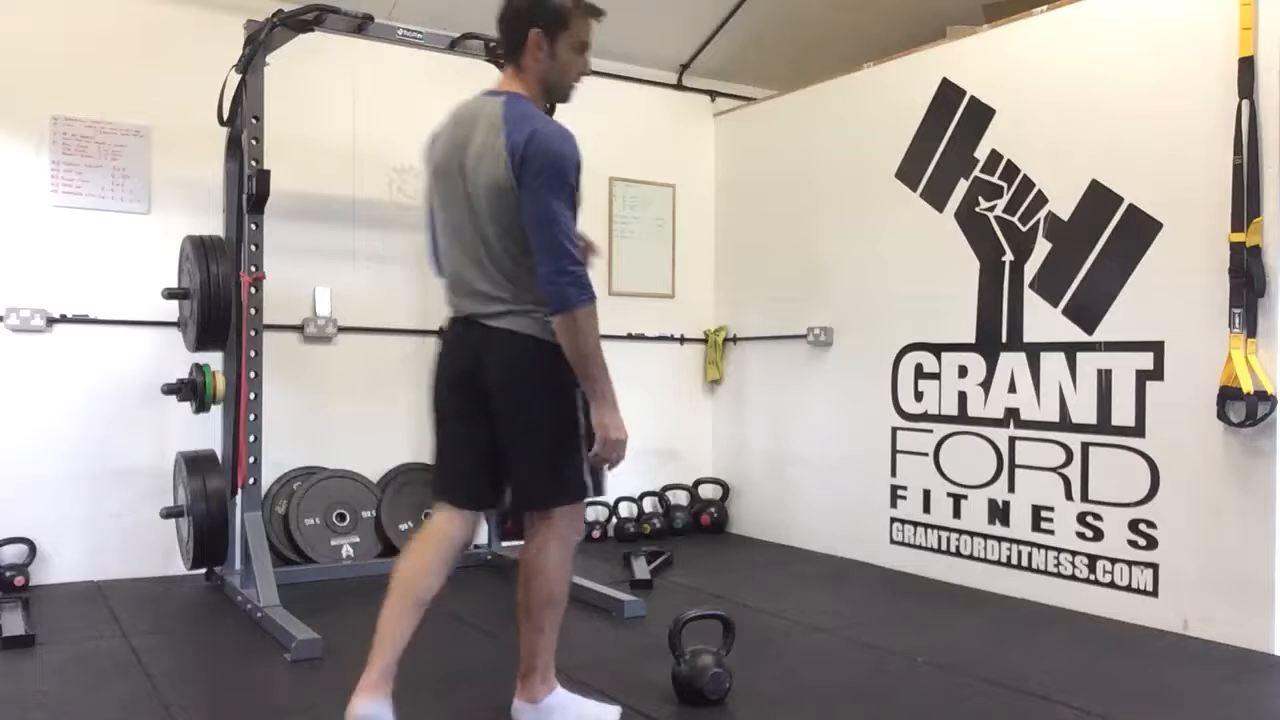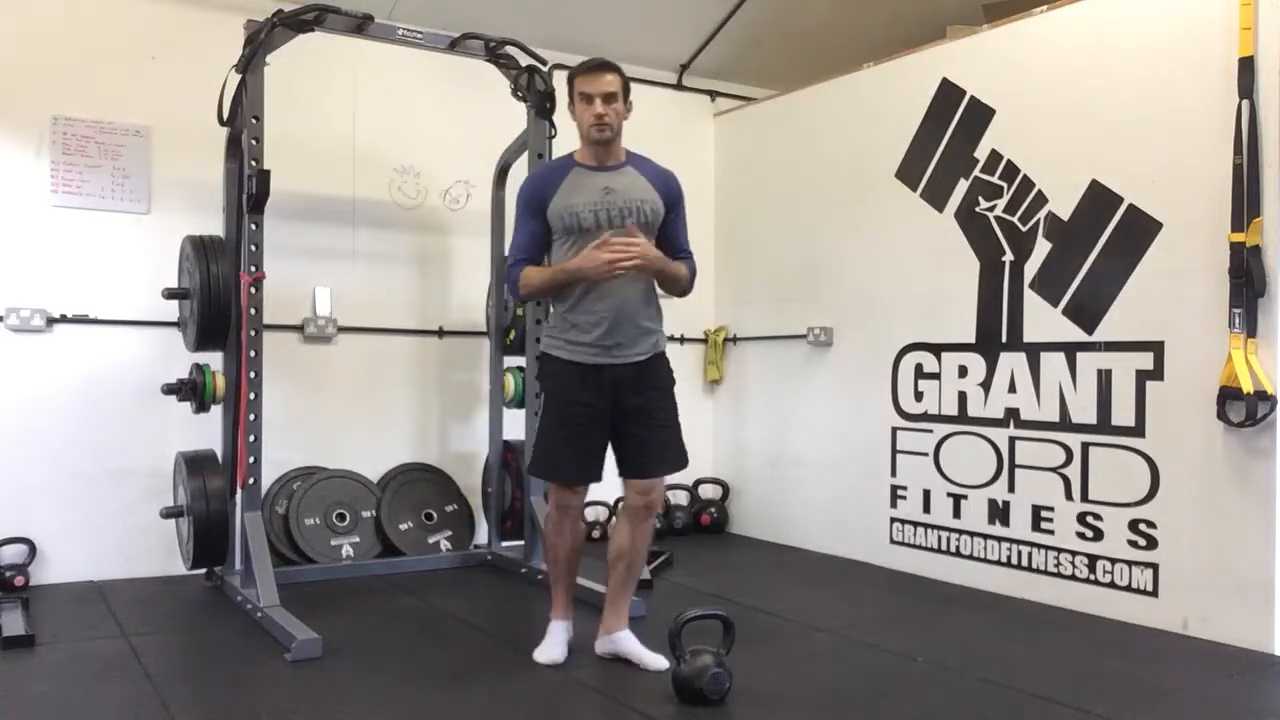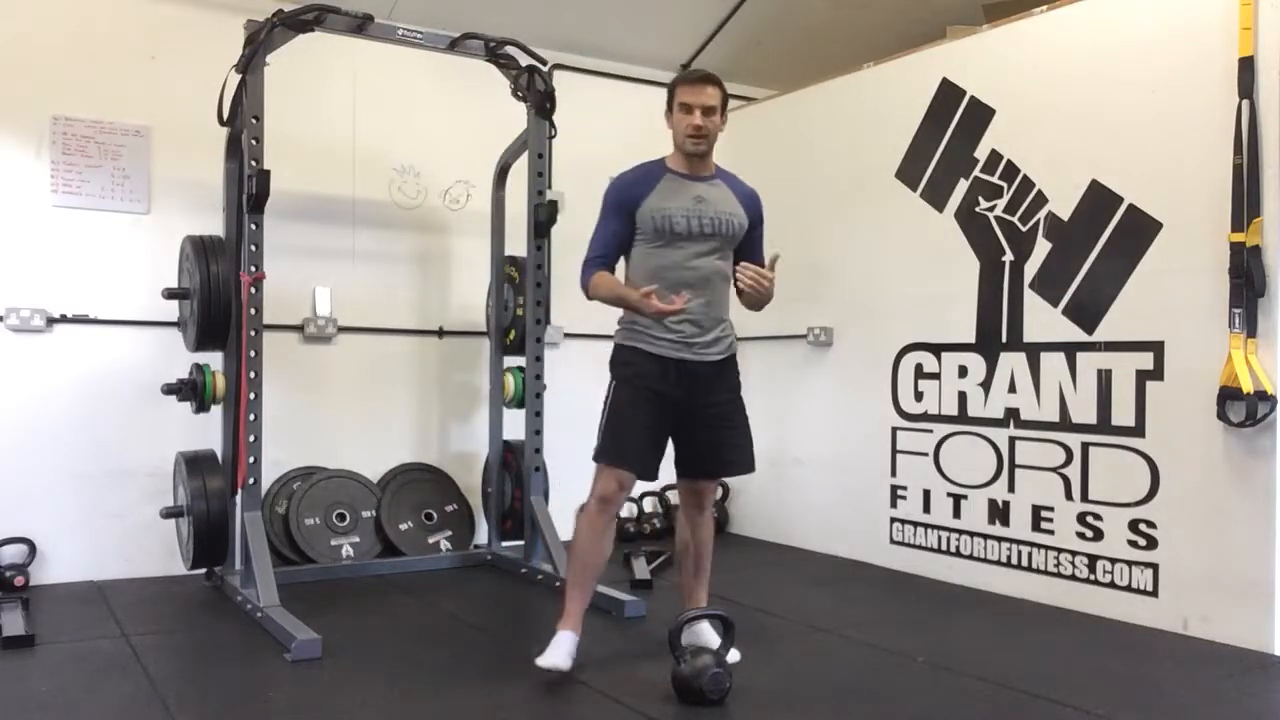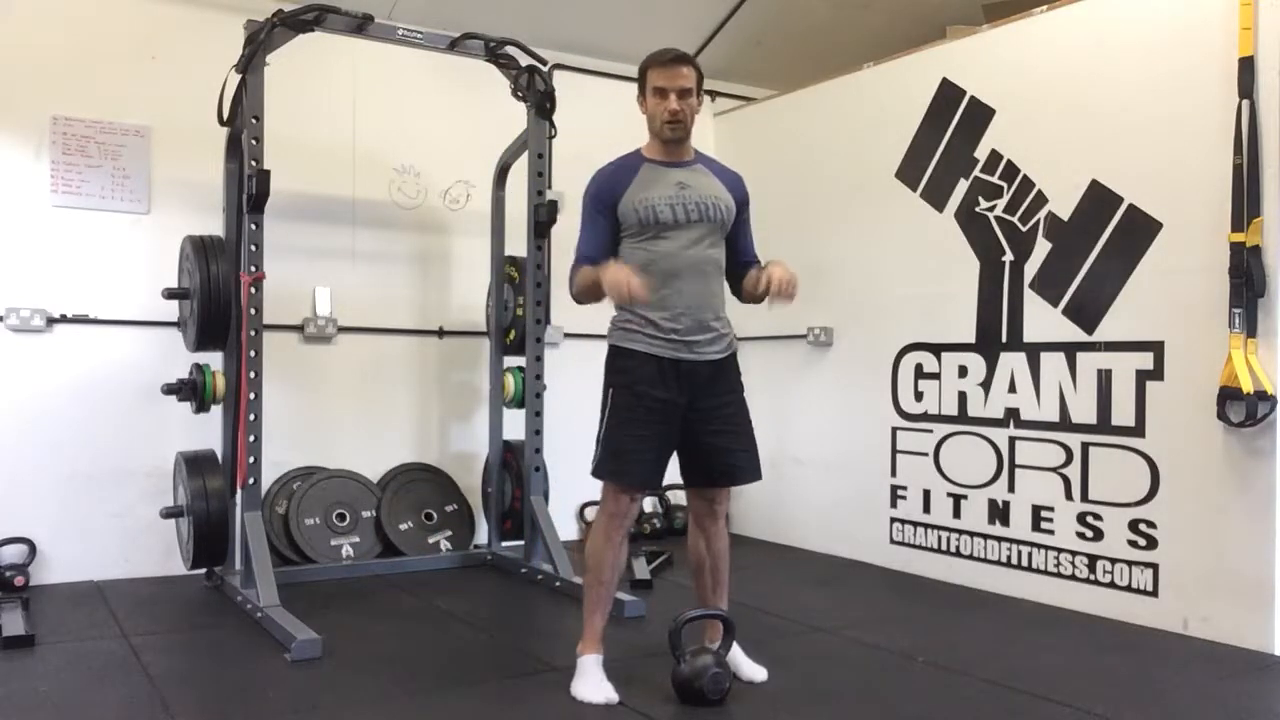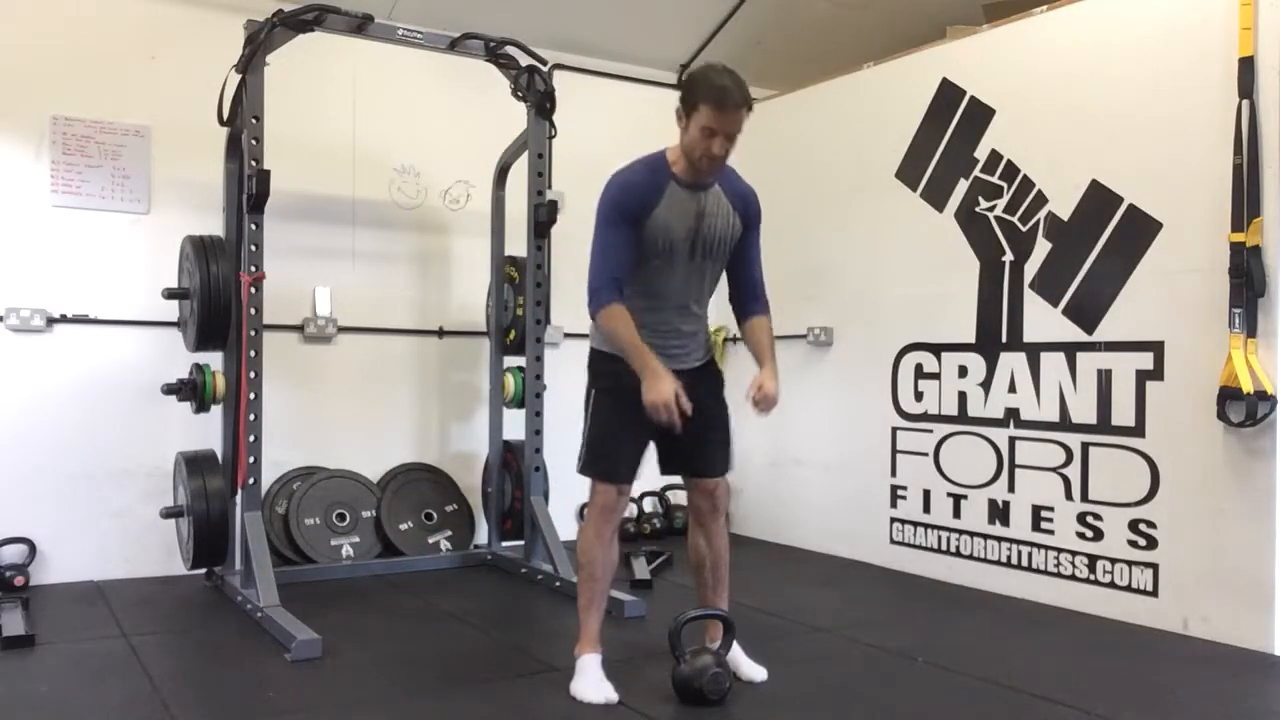
dt=1s
person 1, frame 1
left shoulder: (450, 131)
right shoulder: (544, 139)
right elbow: (563, 285)
right wrist: (602, 402)
left hip: (465, 347)
right hip: (533, 355)
left knee: (453, 517)
right knee: (556, 521)
person 1, frame 2
left shoulder: (661, 184)
right shoulder: (544, 185)
left elbow: (685, 279)
right elbow: (519, 281)
left wrist: (654, 259)
right wrist: (576, 268)
left hip: (644, 362)
right hip: (571, 363)
left knee: (645, 499)
right knee: (566, 500)
left ankle: (614, 627)
right ankle: (561, 618)
person 1, frame 3
left shoulder: (744, 200)
right shoulder: (632, 187)
left elbow: (756, 294)
right elbow: (593, 273)
left wrist: (761, 287)
right wrist: (634, 299)
left hip: (714, 366)
right hip: (644, 358)
left knee: (699, 496)
right knee: (609, 490)
left ankle: (697, 621)
right ankle: (568, 628)
person 1, frame 4
left shoulder: (729, 184)
right shoulder: (614, 181)
left elbow: (740, 279)
right elbow: (578, 285)
left wrist: (772, 274)
right wrist: (605, 274)
left hip: (714, 364)
right hip: (640, 361)
left knee: (712, 505)
right knee: (619, 504)
left ankle: (716, 640)
right ankle: (590, 654)
person 1, frame 5
left shoulder: (741, 199)
right shoulder: (631, 188)
left elbow: (748, 293)
right elbow: (604, 294)
left wrist: (767, 364)
right wrist: (650, 371)
left hip: (695, 365)
right hip: (622, 365)
left knee: (712, 500)
right knee: (608, 501)
left ankle: (717, 638)
right ankle: (588, 652)
